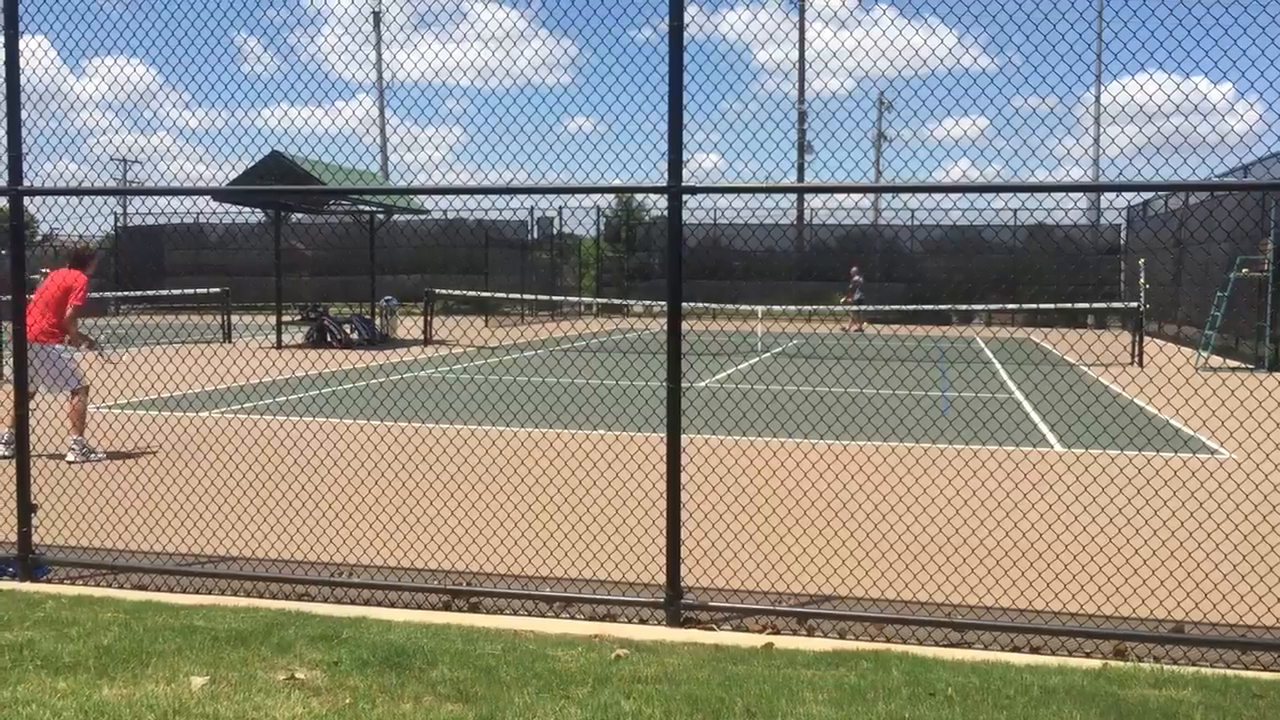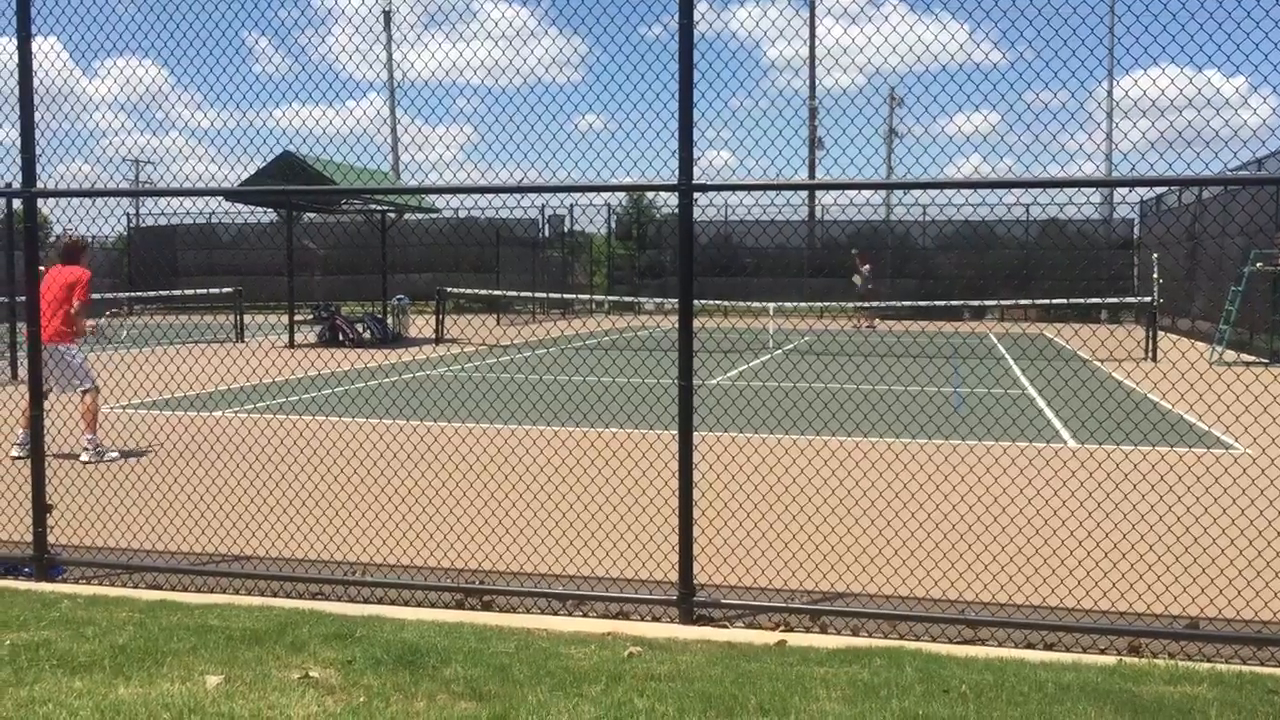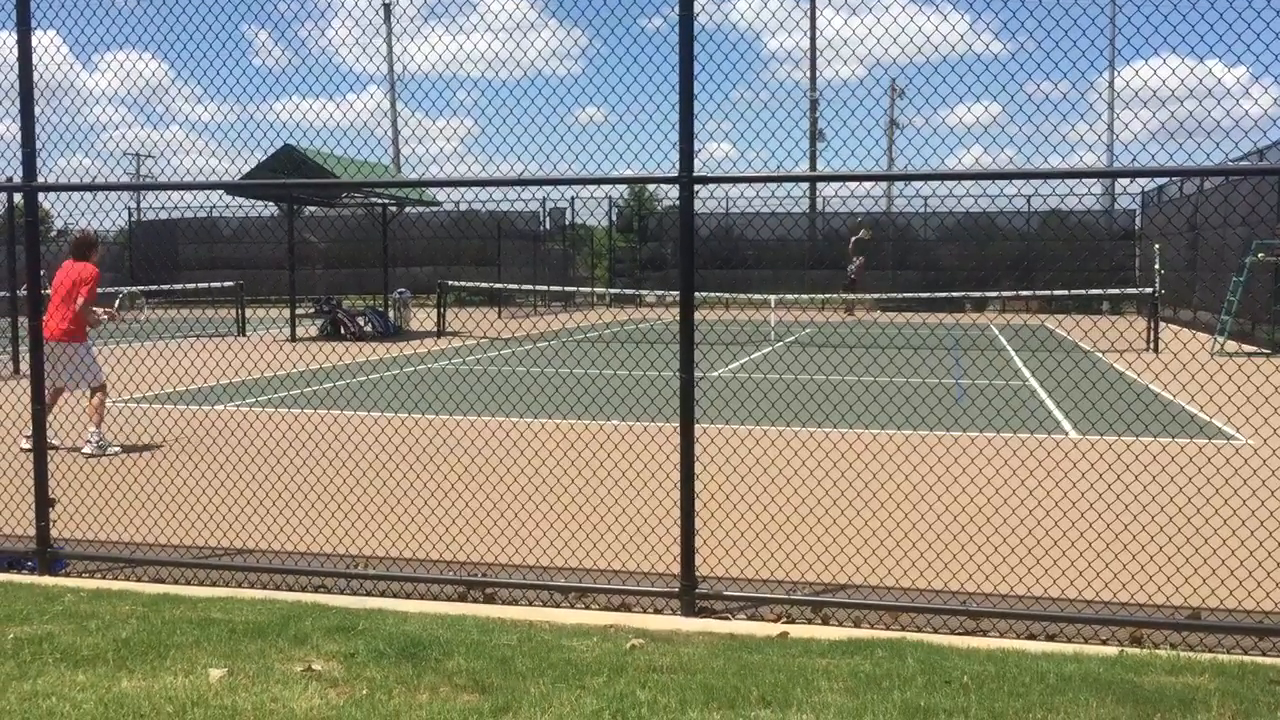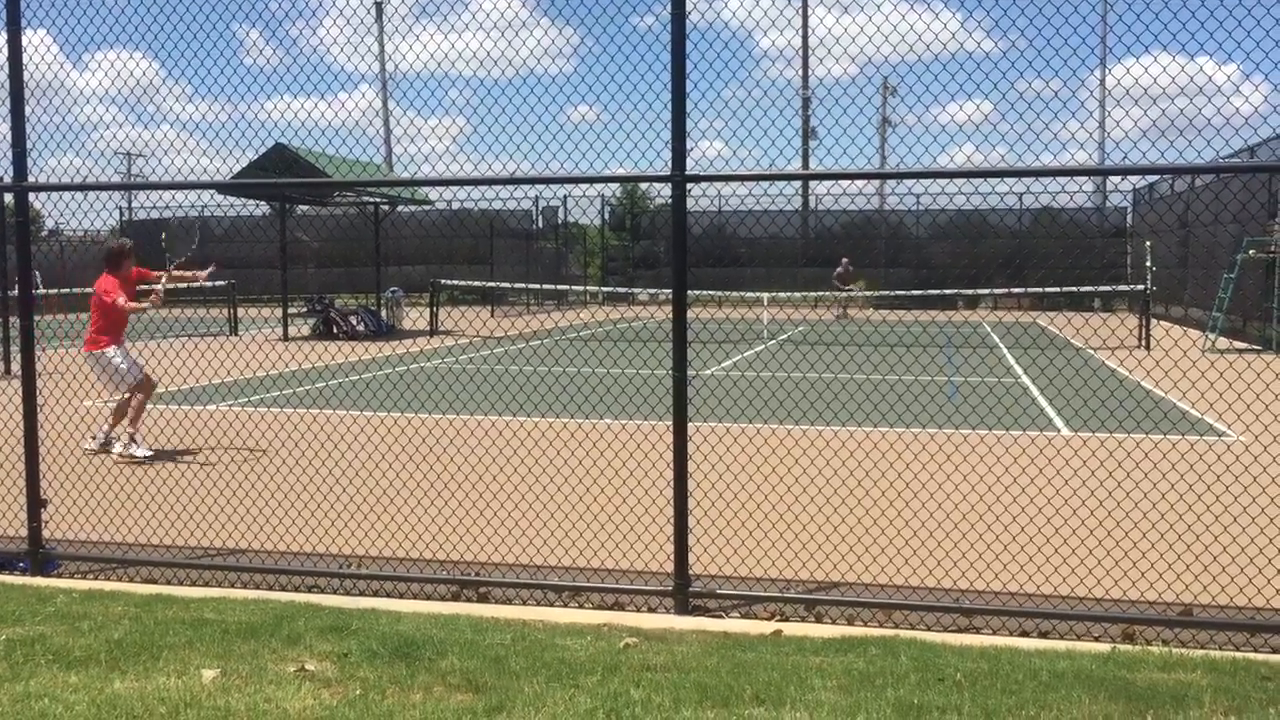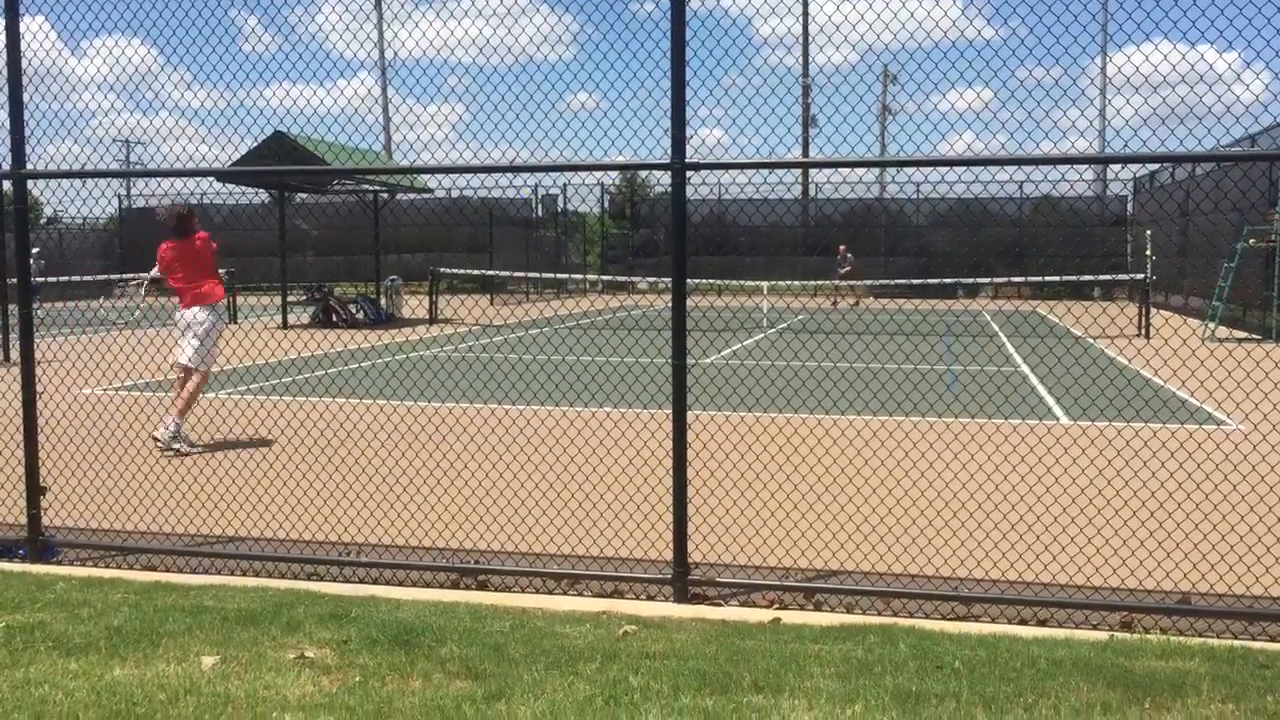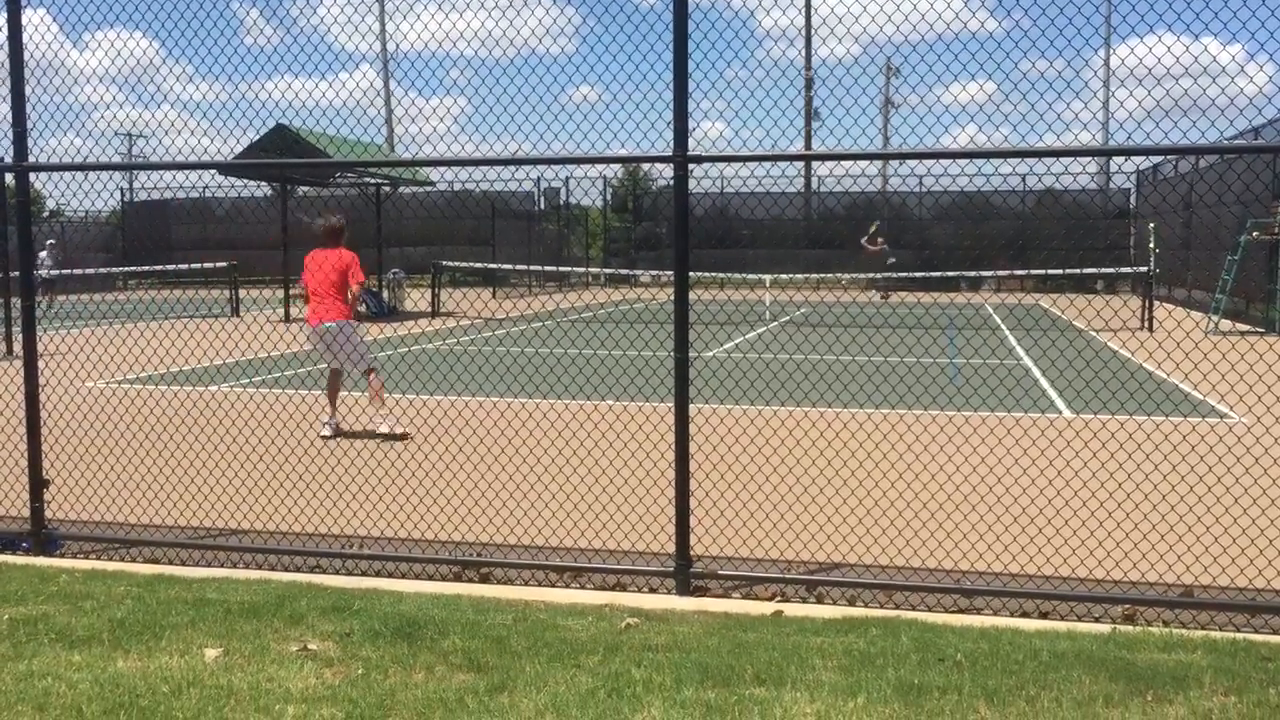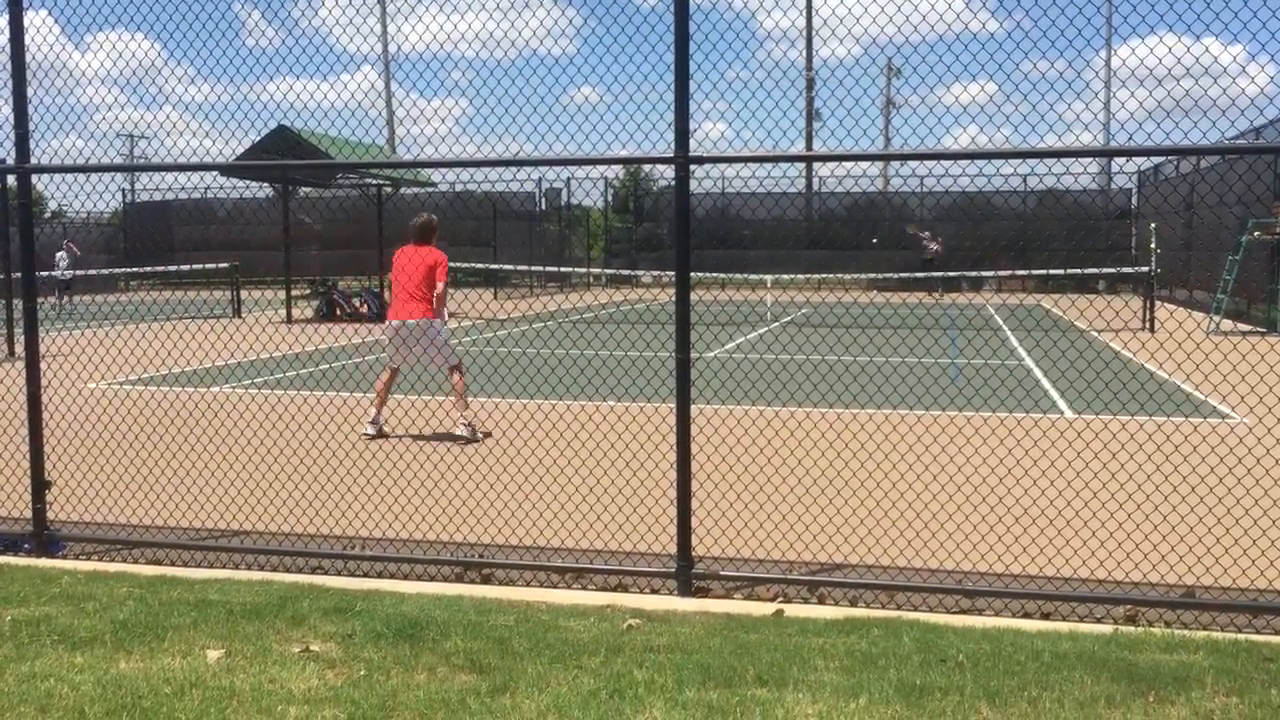
dt=0.7s
person 1, frame 1
left shoulder: (55, 274)
right shoulder: (80, 279)
right elbow: (70, 316)
left wrist: (79, 336)
right wrist: (74, 337)
left hip: (25, 336)
right hip: (46, 341)
right knee: (79, 389)
right ankle: (77, 447)
person 1, frame 2
left shoulder: (50, 272)
right shoulder: (82, 274)
right elbow: (75, 310)
left wrist: (80, 324)
right wrist: (80, 329)
left hip: (38, 338)
right hip: (59, 341)
right knee: (89, 389)
left ankle: (22, 443)
right ankle: (91, 447)
person 1, frame 3
left shoulder: (66, 266)
right shoulder: (90, 271)
right elbow: (80, 308)
left wrist: (96, 312)
right wrist: (94, 319)
left hip: (48, 335)
right hip: (70, 339)
left knee: (55, 387)
right knee: (98, 386)
left ankle: (33, 435)
right ankle: (94, 440)
person 1, frame 4
left shoulder: (130, 274)
right shoulder: (107, 284)
left elbow: (163, 275)
right elbow: (125, 307)
left wrist: (196, 275)
right wrist: (147, 305)
left hip: (112, 346)
right hip: (102, 348)
left knee: (136, 391)
right knee: (144, 385)
left ankle: (101, 439)
right ankle: (129, 439)
person 1, frame 5
left shoulder: (164, 250)
right shoulder: (203, 239)
left elbow: (165, 278)
left hip: (186, 312)
right hip: (207, 310)
left knee: (186, 371)
right knee: (200, 373)
left ankle: (171, 429)
right ankle: (170, 427)
person 1, frame 6
left shoulder: (311, 258)
right shoulder: (348, 257)
left elbow: (305, 293)
right elbow: (356, 291)
left hip: (314, 325)
right hip: (339, 322)
left knee: (336, 368)
right knee: (370, 370)
left ankle: (330, 422)
right ankle: (383, 421)
person 1, frame 7
left shoulder: (399, 254)
right shoulder: (438, 256)
left elbow: (394, 287)
right elbow: (440, 292)
right wrist: (438, 315)
left hip: (396, 319)
right hip: (424, 320)
left knee: (391, 368)
right knee: (454, 368)
left ankle: (373, 422)
right ankle: (465, 423)
